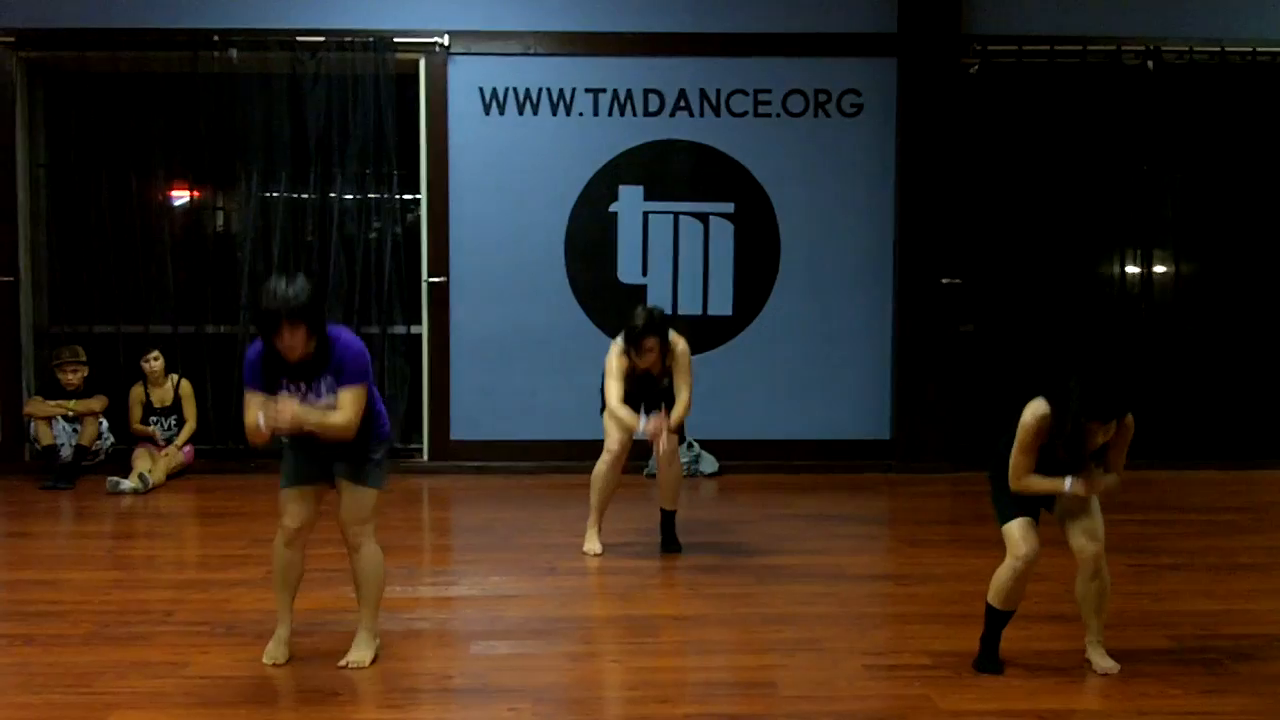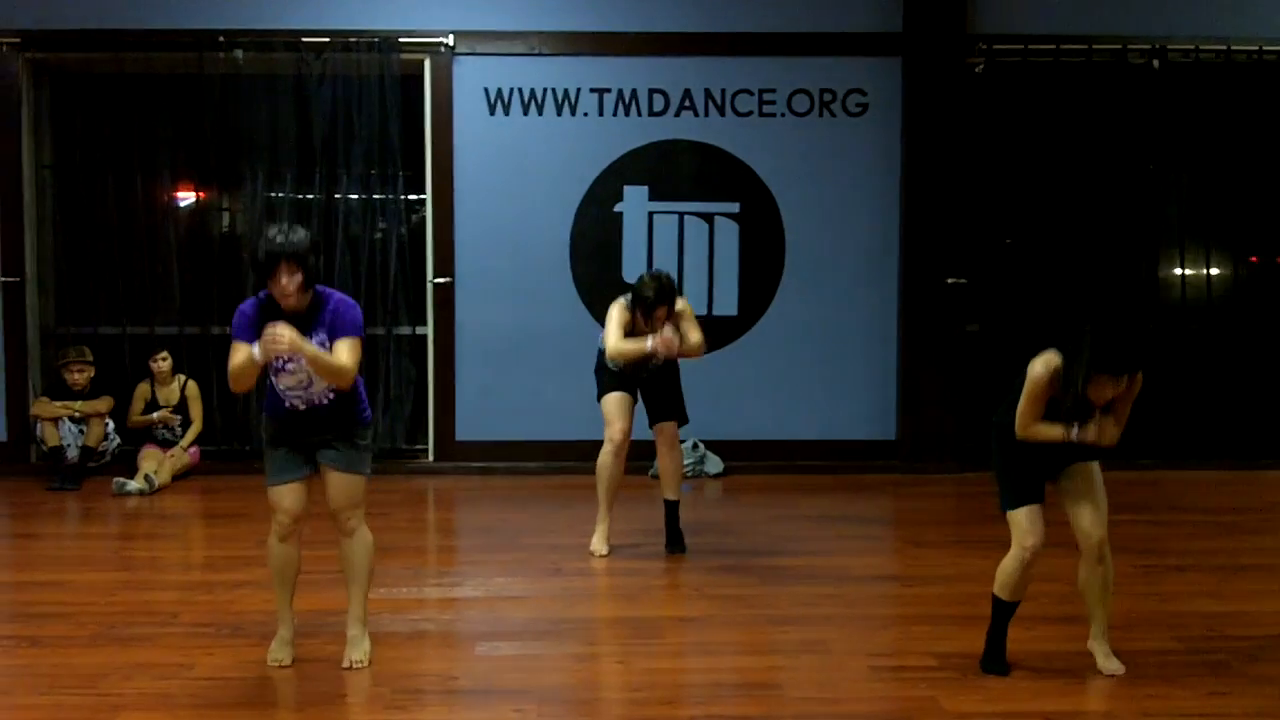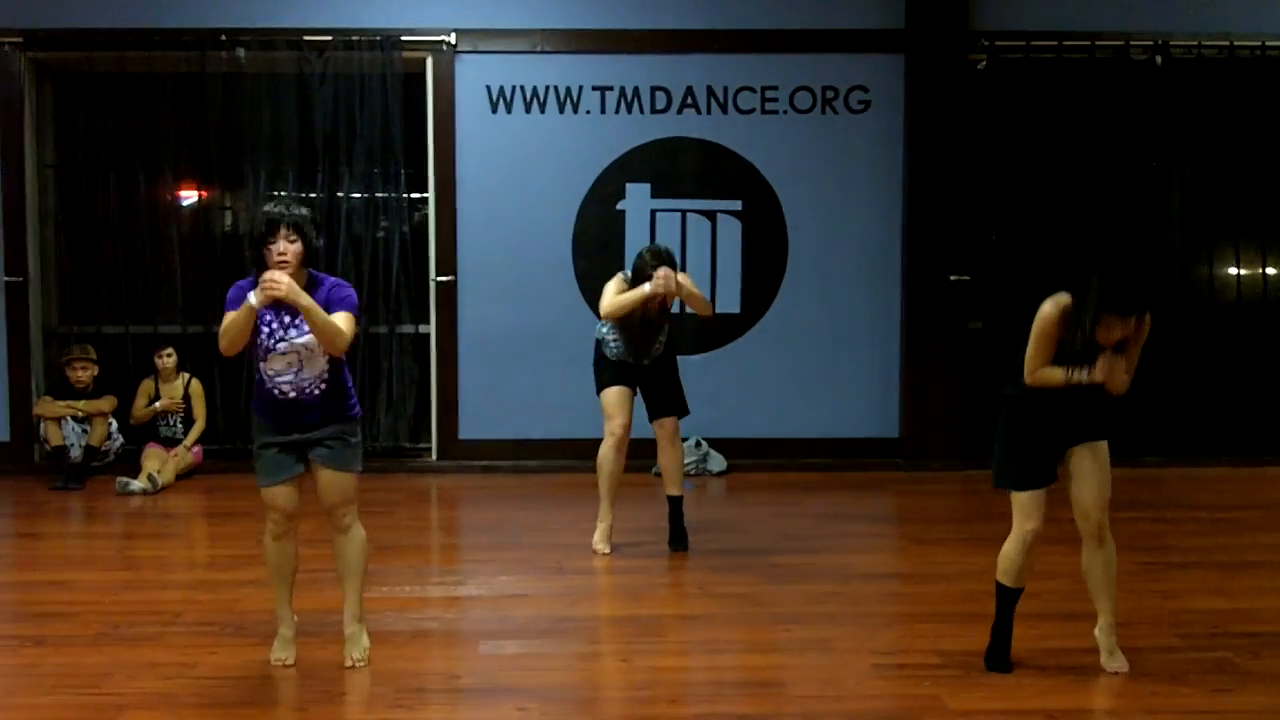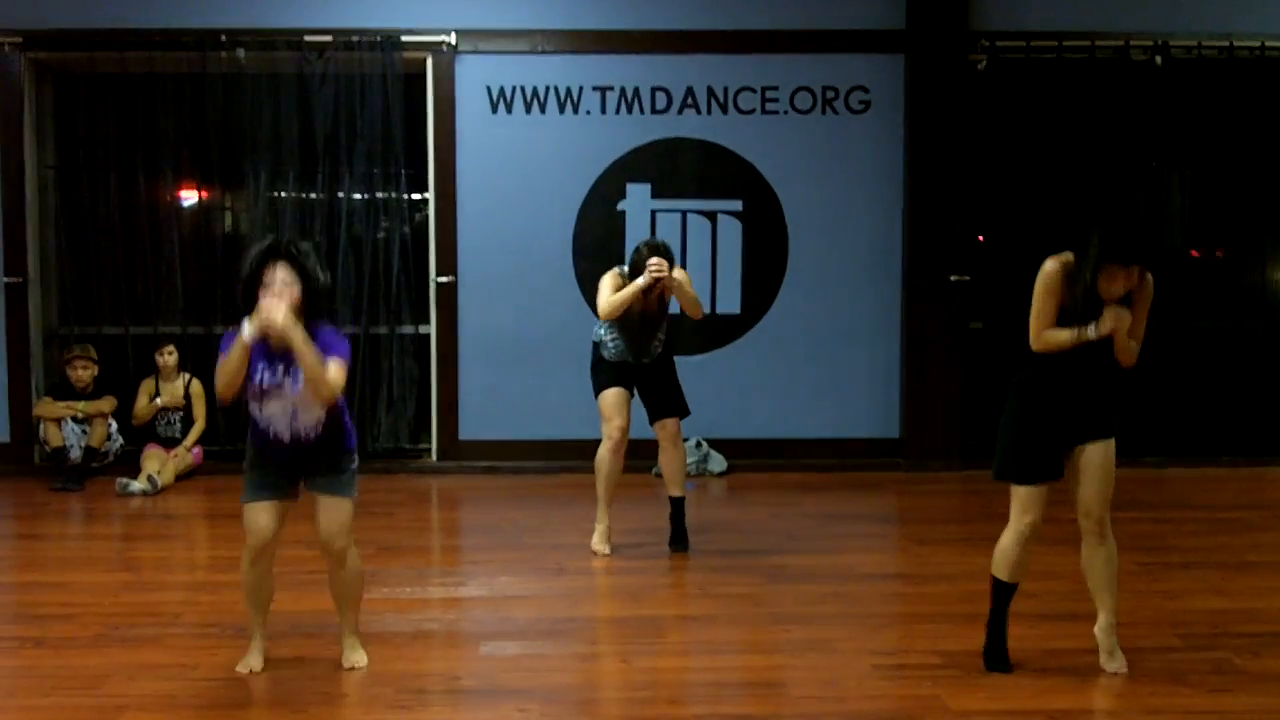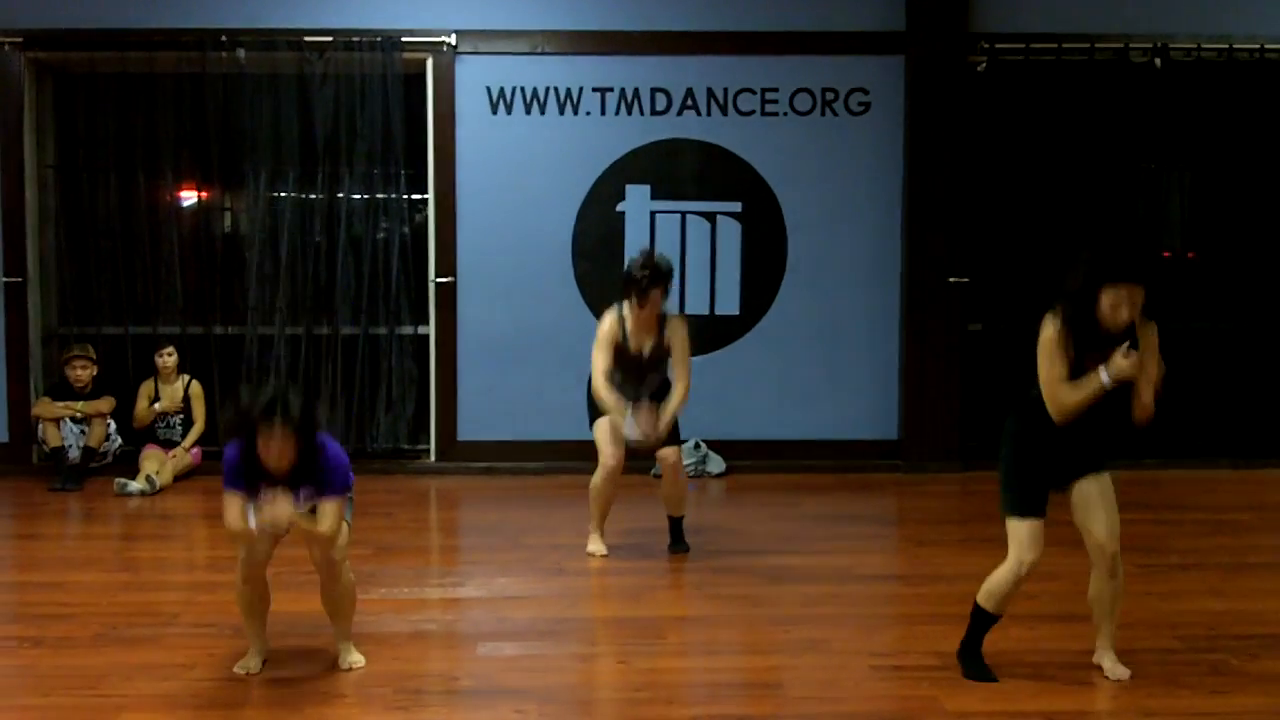
dt=0.2s
person 1, frame 1
left shoulder: (346, 348)
right shoulder: (258, 357)
left elbow: (348, 422)
right elbow: (253, 428)
left wrist: (302, 416)
right wrist: (269, 420)
left hip: (361, 441)
right hip: (302, 440)
left knee: (356, 532)
right knee: (291, 529)
left ankle: (368, 633)
right ankle: (283, 626)
person 1, frame 2
left shoulder: (340, 308)
right shoulder: (251, 313)
left elbow: (345, 374)
right elbow: (237, 381)
left wrist: (301, 347)
right wrist: (260, 353)
left hip: (342, 427)
right hip: (284, 431)
left knee: (348, 518)
right knee: (284, 521)
left ankle: (357, 626)
right ankle: (284, 626)
person 1, frame 3
left shoulder: (334, 291)
right shoulder: (245, 290)
left elbow: (340, 343)
right elbow: (227, 346)
left wrist: (299, 297)
right wrist: (256, 301)
left hip: (333, 422)
right hip: (274, 426)
left knee: (342, 515)
right knee: (280, 519)
left ankle: (354, 623)
right ankle: (285, 624)
person 1, frame 4
left shoulder: (327, 340)
right shoulder: (241, 337)
left elbow: (328, 395)
right elbow: (224, 390)
left wrist: (294, 338)
right wrist: (249, 335)
left hip: (329, 455)
right hip: (268, 457)
left knee: (337, 544)
right knee: (258, 543)
left ankle: (350, 637)
right ankle: (257, 640)
person 1, frame 5
left shoulder: (328, 459)
right shoulder: (238, 456)
left elbow: (326, 532)
right elbow: (233, 521)
left wrist: (297, 522)
right wrist: (258, 522)
left hip: (320, 513)
right hip: (265, 513)
left knee: (332, 557)
right knee: (249, 562)
left ankle: (345, 642)
right ankle: (257, 646)
person 2, frame 1
left shoulder: (1124, 423)
right shoulder: (1038, 418)
left elbow: (1112, 475)
right elbow: (1017, 480)
left wrist: (1100, 484)
right wrist: (1071, 485)
left hip: (1074, 478)
right hip: (1020, 478)
left knee: (1092, 552)
right knee: (1023, 554)
left ankle: (1094, 643)
right ankle: (988, 645)
person 2, frame 2
left shoulder: (1131, 380)
right shoulder: (1047, 371)
left elbow: (1113, 431)
right elbow: (1024, 428)
left wrist: (1103, 433)
right wrist: (1079, 431)
left hip: (1075, 443)
right hip: (1018, 443)
left knee: (1096, 538)
right knee: (1029, 543)
left ankle: (1099, 638)
right ankle: (995, 641)
person 2, frame 3
left shoulder: (1138, 323)
right shoulder: (1056, 312)
left elbow: (1120, 384)
right elbow: (1033, 373)
left wrist: (1113, 376)
right wrist: (1088, 374)
left hip: (1085, 417)
right hip: (1029, 416)
left knee: (1096, 522)
right knee: (1028, 526)
left ankle: (1107, 629)
right ankle: (1000, 633)
person 2, frame 4
left shoulder: (1142, 285)
right shoulder: (1058, 270)
left elbow: (1128, 358)
right elbow: (1039, 340)
left wrist: (1120, 334)
right wrist: (1095, 329)
left hip: (1094, 406)
right hip: (1039, 402)
left knee: (1096, 521)
right knee: (1026, 520)
left ankle: (1107, 627)
right ankle: (996, 628)
person 2, frame 5
left shoulder: (1142, 331)
right shoulder: (1059, 327)
left elbow: (1139, 414)
right elbow: (1059, 409)
left wrist: (1146, 388)
right wrist: (1108, 374)
left hip: (1086, 449)
right hip: (1033, 445)
left knee: (1107, 549)
right knee: (1024, 560)
left ankle: (1105, 650)
right ankle: (970, 646)
person 3, frame 1
left shoulder: (678, 347)
right shoulder: (618, 353)
left elbow: (684, 398)
right elbow: (614, 403)
left wrist: (669, 426)
right wrist: (641, 424)
left hip: (663, 388)
right hip: (627, 389)
left knee: (668, 450)
right knee: (615, 448)
left ankle: (668, 527)
right ankle: (592, 528)
person 3, frame 2
left shoulder: (680, 309)
right shoulder: (620, 310)
left elbow: (698, 344)
right elbow: (612, 348)
left wrist: (676, 345)
right wrist: (650, 343)
left hip: (660, 365)
right hip: (616, 367)
left knee: (669, 437)
right knee: (617, 436)
left ankle: (672, 523)
right ankle: (602, 525)
person 3, frame 3
left shoulder: (678, 281)
right shoulder: (619, 284)
left elbow: (706, 309)
right elbow: (606, 310)
left wrist: (677, 290)
right wrist: (648, 290)
left hip: (657, 358)
right hip: (615, 357)
left knee: (669, 432)
right knee: (617, 429)
left ankle: (676, 518)
right ankle: (604, 521)
person 3, frame 4
left shoulder: (675, 278)
right shoulder: (615, 279)
left elbow: (696, 312)
right elbow: (605, 311)
left wrist: (672, 283)
right wrist: (642, 282)
left hip: (655, 359)
right hip: (612, 359)
left knee: (670, 433)
right knee: (616, 432)
left ankle: (678, 519)
right ankle: (602, 523)
person 3, frame 5
left shoulder: (674, 326)
right shoulder: (612, 323)
left elbow: (682, 384)
right elbow: (599, 385)
left wrist: (663, 420)
right wrist: (626, 419)
left hip: (654, 394)
right hip: (612, 394)
left knee: (672, 461)
right knee: (611, 462)
left ankle: (677, 532)
right ankle: (595, 532)
